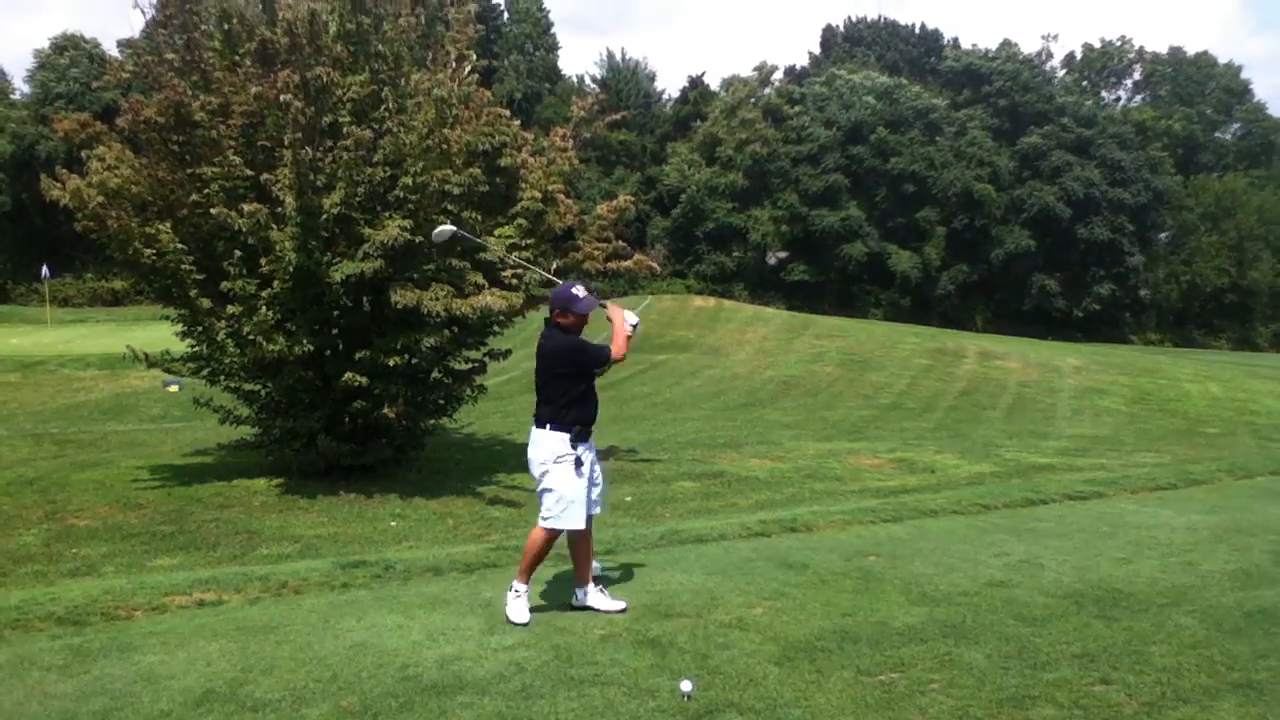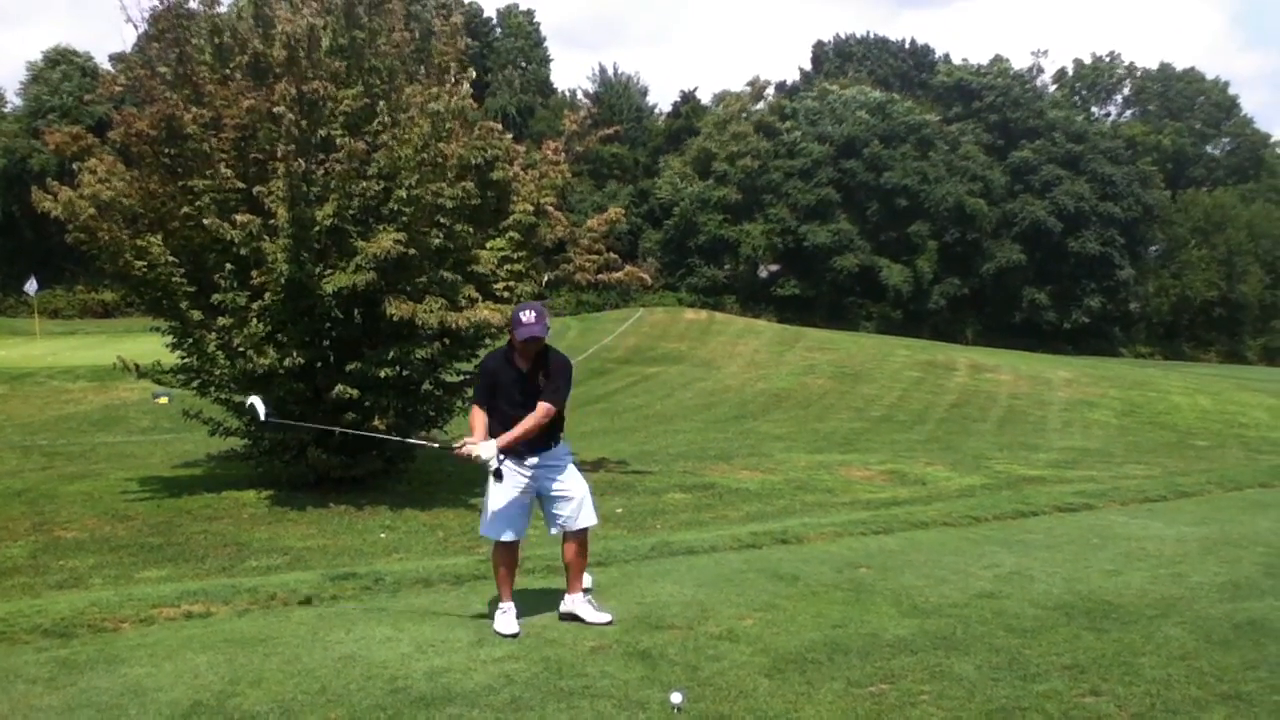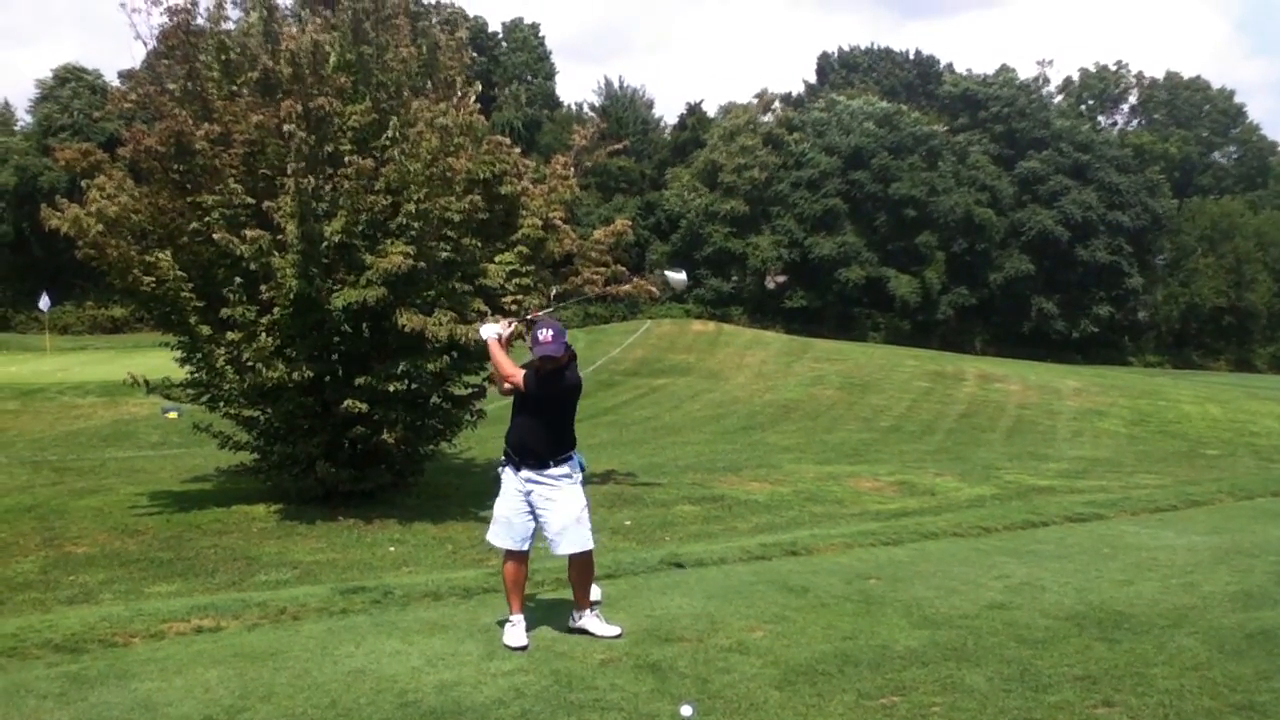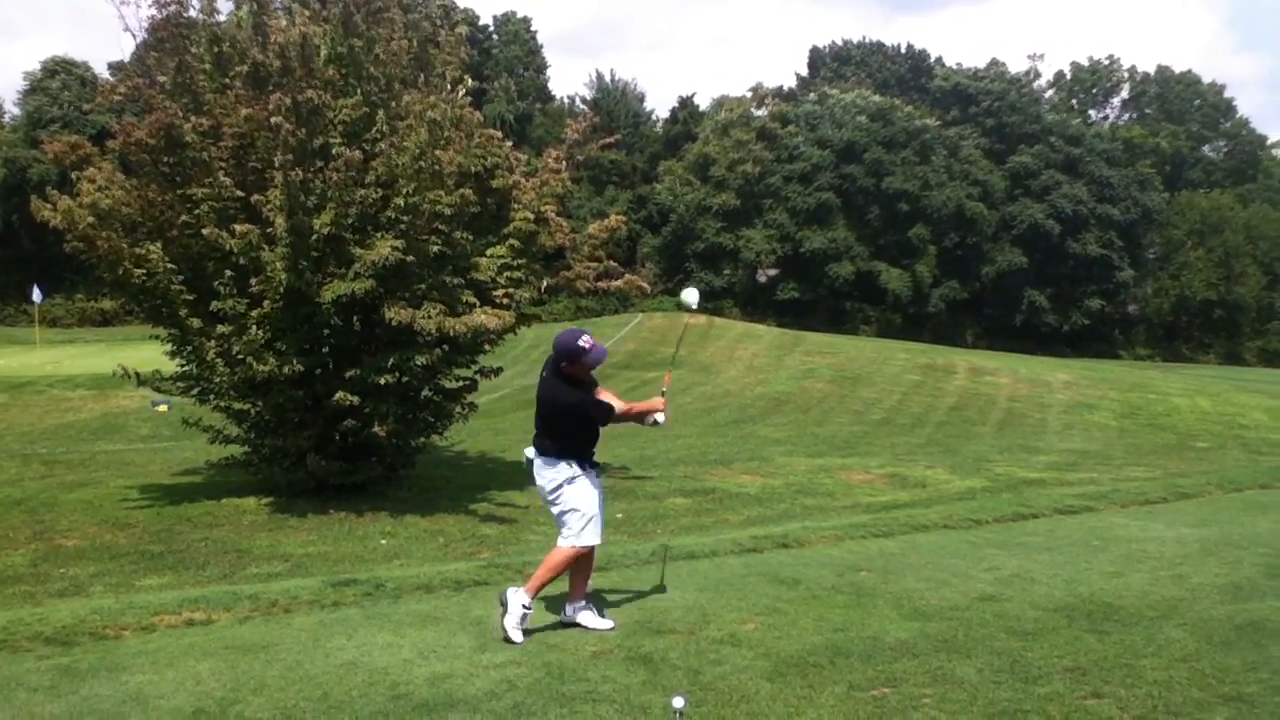
dt=0.5s
person 1, frame 1
left shoulder: (560, 338)
right shoulder: (560, 344)
left elbow: (592, 363)
right elbow: (615, 353)
left wrist: (621, 322)
right wrist: (618, 319)
left hip: (577, 442)
right hip: (556, 446)
left knee: (582, 517)
right knee: (557, 520)
left ankle: (584, 589)
right ankle: (519, 588)
person 1, frame 2
left shoulder: (558, 364)
right shoulder: (492, 364)
left elbow: (543, 414)
right elbow: (479, 408)
left wrist: (499, 441)
right wrist: (479, 443)
left hip: (552, 456)
right hip: (506, 460)
left knee: (576, 526)
right knee: (505, 535)
left ankle: (574, 598)
right ankle: (505, 606)
person 1, frame 3
left shoulder: (566, 378)
right shoulder: (538, 366)
left elbow: (512, 377)
right elbow: (506, 385)
left wrist: (493, 342)
right wrist: (501, 342)
left hip: (557, 475)
right hip: (516, 472)
left knee: (579, 546)
right knee: (514, 547)
left ankle: (583, 613)
right ankle: (516, 618)
person 1, frame 4
left shoulder: (558, 362)
right shoulder: (561, 396)
left elbow: (599, 392)
right elbow: (613, 413)
left wrist: (629, 409)
right wrist: (650, 406)
left hip: (576, 461)
right hip: (562, 469)
left knee: (589, 535)
right knee: (579, 540)
left ankle: (576, 605)
right ankle: (522, 597)
